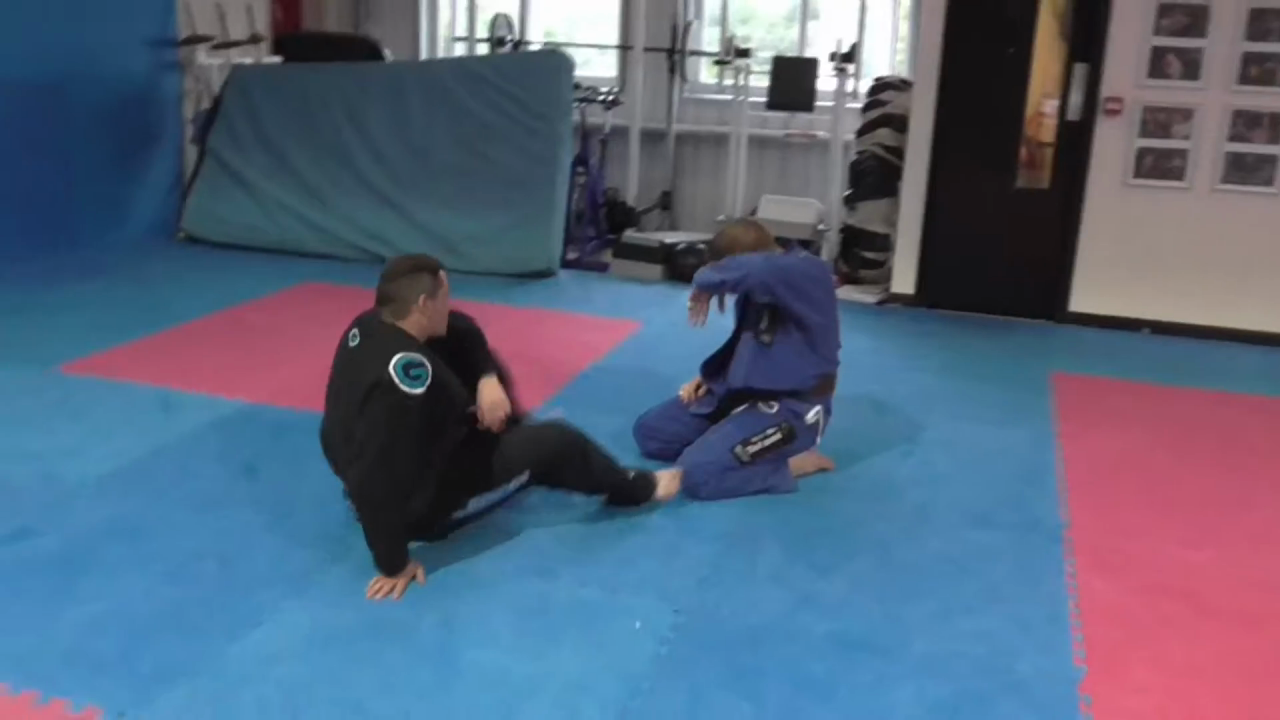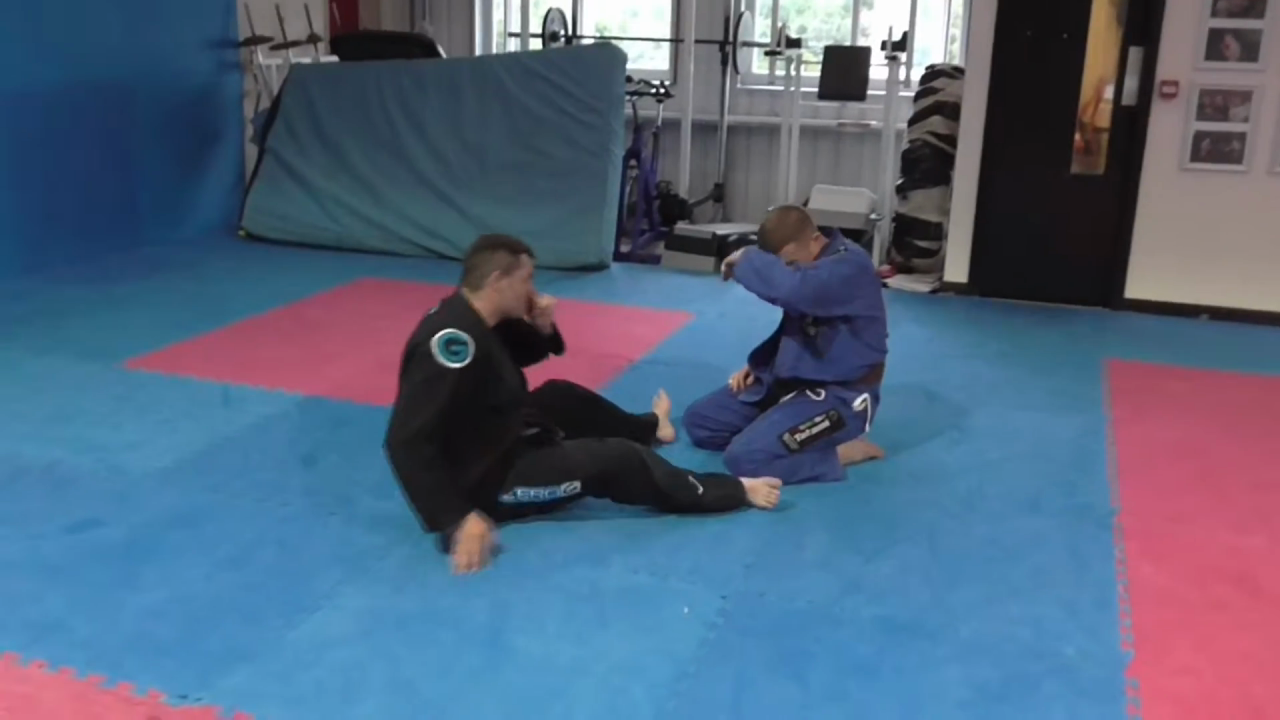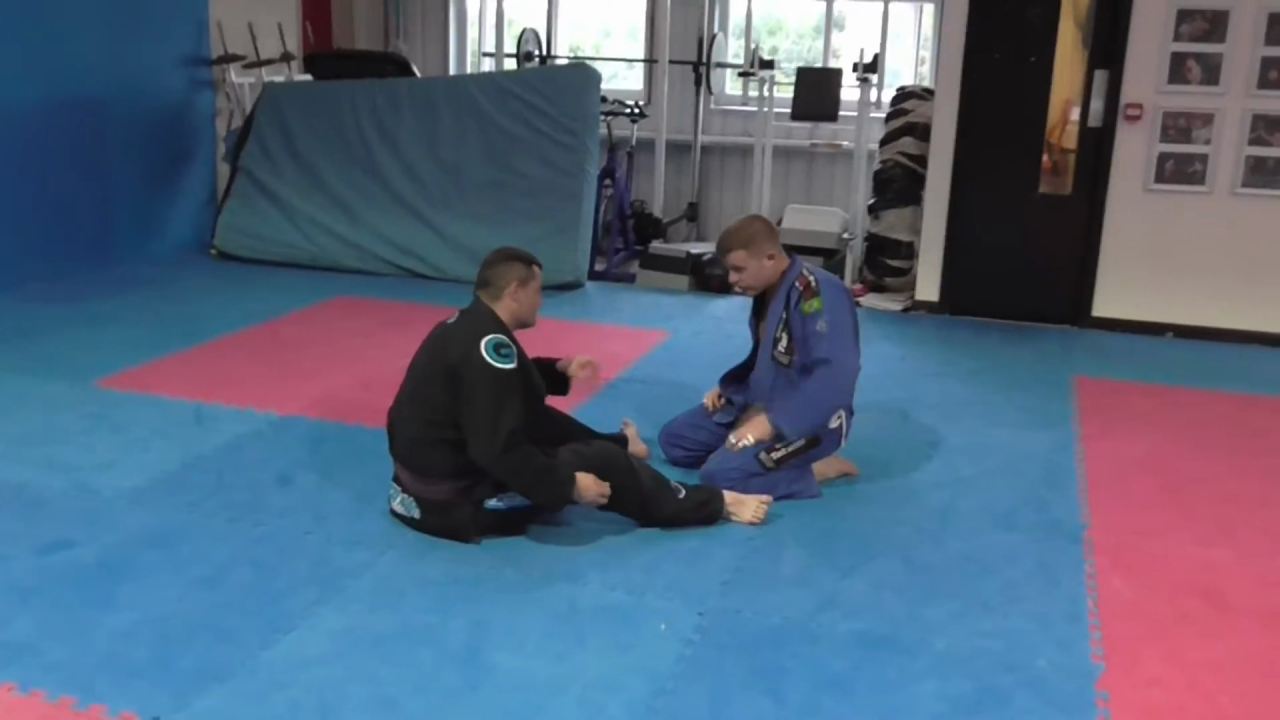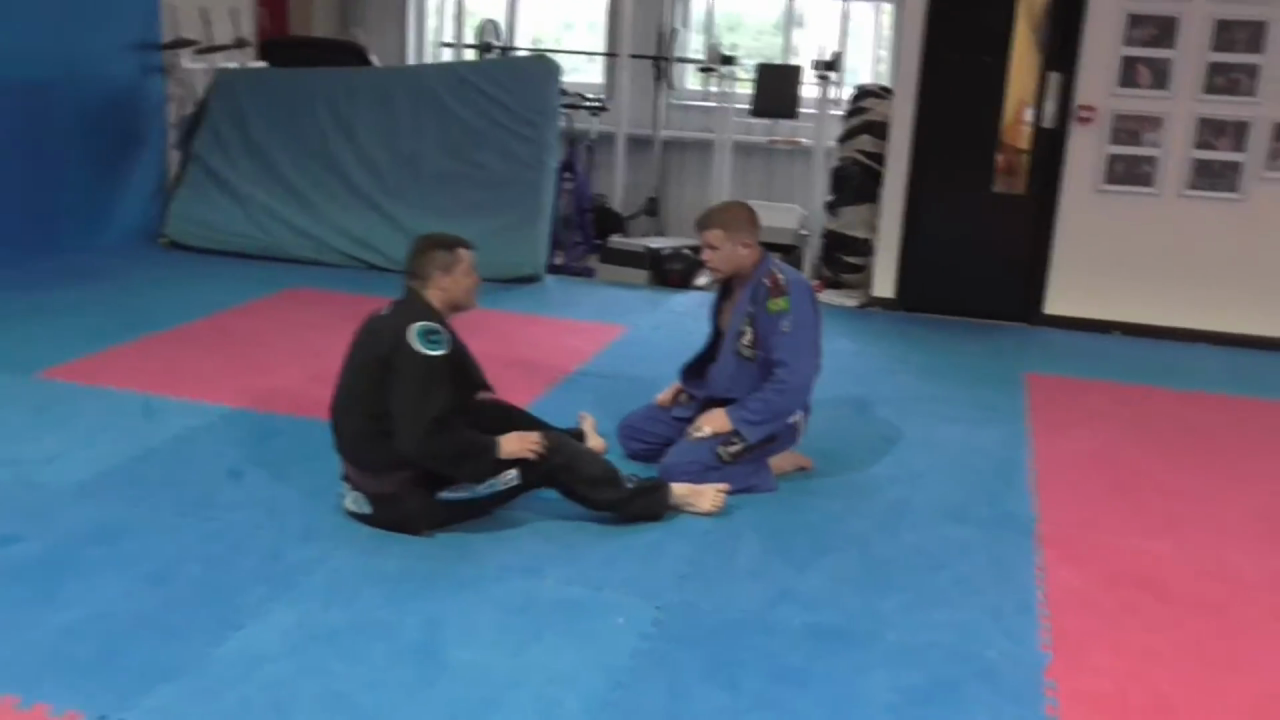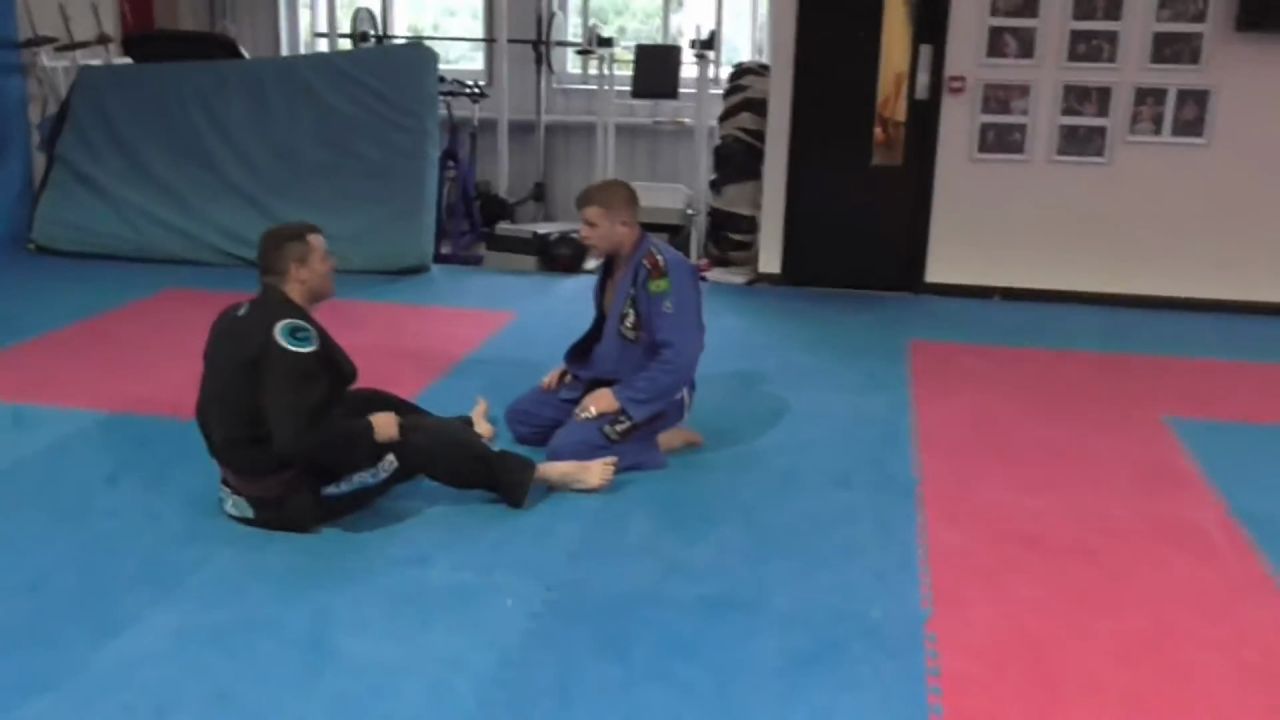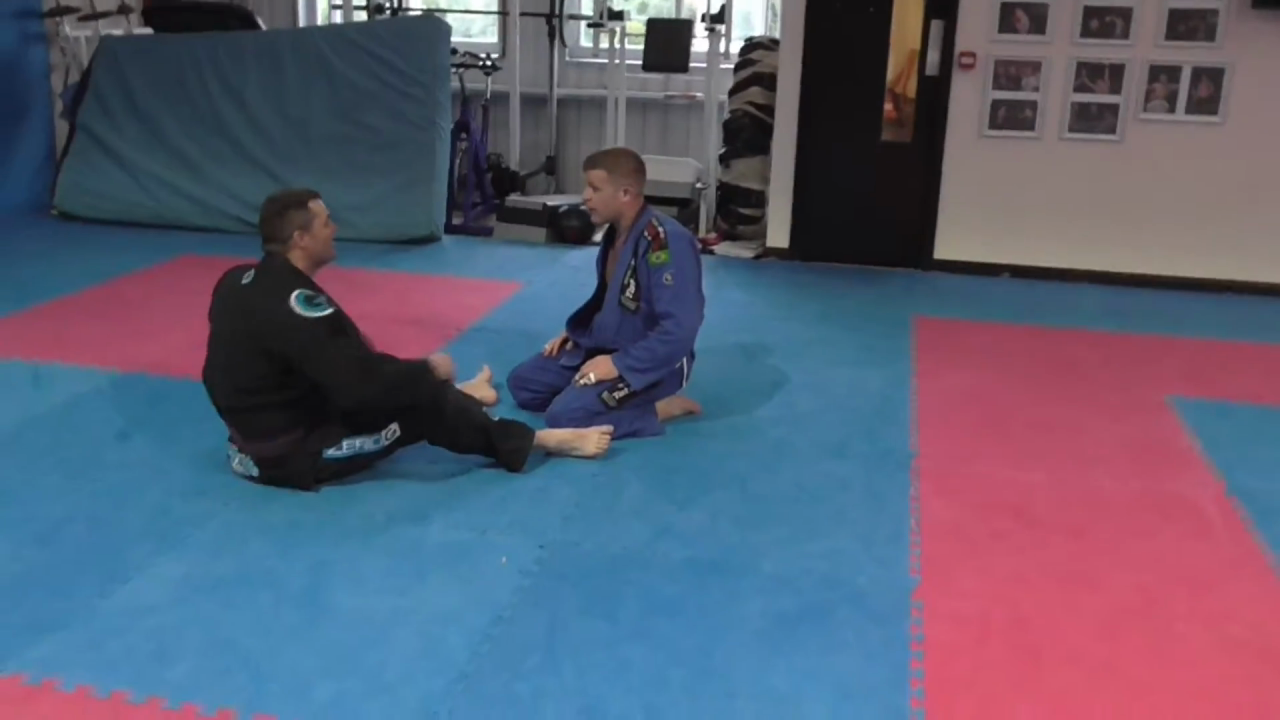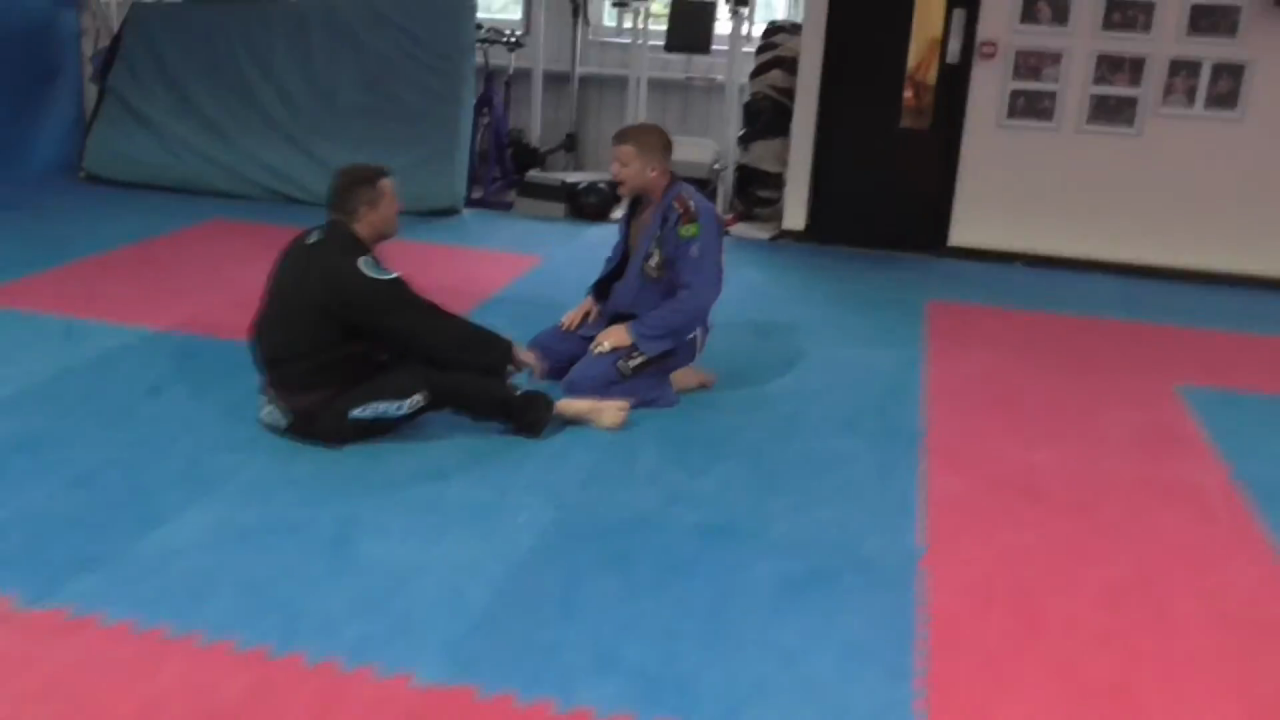
dt=0.5s
person 1, frame 1
left shoulder: (370, 326)
right shoulder: (407, 370)
left elbow: (462, 331)
right elbow: (375, 479)
left wrist: (488, 378)
right wrist: (393, 562)
right hip: (420, 503)
left knee: (482, 369)
right knee: (553, 444)
left ankle: (513, 432)
right ankle: (636, 488)
person 1, frame 2
left shoulder: (467, 310)
right shoulder: (453, 345)
left elbow: (522, 350)
right elbow: (407, 443)
left wrist: (542, 328)
right wrist: (456, 518)
right hip: (478, 481)
left knee: (560, 395)
right knee: (611, 460)
left ankle: (648, 426)
right ankle: (732, 492)
person 1, frame 3
left shoulder: (465, 325)
right shoulder: (491, 346)
right elbow: (499, 452)
left wrist: (558, 370)
right wrist: (569, 485)
left hip: (429, 471)
right hip: (456, 500)
left knee: (536, 420)
right knee: (599, 463)
left ankle: (619, 445)
right ankle: (714, 505)
person 1, frame 4
left shoulder: (394, 318)
right shoulder: (424, 335)
right elbow: (424, 441)
left wrist: (468, 395)
right wrist: (497, 449)
left hip: (375, 471)
right hip: (406, 493)
left knee: (486, 411)
right knee: (544, 454)
left ankle: (575, 441)
right ankle: (665, 496)
person 1, frame 5
left shoulder: (240, 316)
right shoulder: (289, 333)
right elbow: (303, 436)
right wrist: (371, 431)
left hip: (251, 469)
right hip: (287, 491)
left knee: (371, 404)
right knee: (421, 439)
left ankle: (464, 429)
right ankle: (539, 475)
person 1, frame 6
left shoulder: (238, 281)
right shoulder: (295, 302)
right elbow: (360, 385)
right wrist: (430, 370)
left hip: (256, 430)
right hip: (292, 451)
left knee: (378, 369)
right knee: (425, 407)
left ankle: (460, 396)
right ankle: (540, 440)
person 1, frame 7
left shoulder: (315, 244)
right shoulder: (353, 272)
right elbow: (431, 326)
right wrist: (509, 352)
left hip: (289, 391)
right hip: (318, 411)
left knee: (418, 346)
right knee: (442, 378)
left ankle: (484, 357)
right ankle: (554, 409)
person 2, frame 1
left shoulder: (810, 274)
right shoulder: (758, 284)
left elbow: (758, 269)
left wrist: (706, 281)
right wrist: (710, 375)
left hip: (790, 408)
right hip: (741, 392)
left knee: (696, 473)
right knee: (650, 431)
left ankle: (794, 463)
right ankle: (756, 449)
person 2, frame 2
left shoulder: (851, 267)
right shoulder: (804, 263)
left elbow: (791, 289)
left wrist: (747, 259)
right wrist: (758, 364)
left hip: (839, 396)
right hip: (792, 381)
left knee: (745, 459)
right knee: (699, 421)
left ankle: (843, 451)
right ankle: (805, 438)
person 2, frame 3
left shoulder: (820, 293)
right shoulder: (767, 291)
left elbow: (837, 375)
left wrist: (776, 420)
right wrist: (729, 386)
left hip: (806, 419)
right hip: (761, 404)
left knee: (720, 475)
right knee: (674, 439)
left ankle: (818, 468)
right ankle: (781, 456)
person 2, frame 4
left shoulder: (787, 292)
right shoulder: (731, 281)
left elbow: (794, 380)
left wrist: (735, 417)
right wrist: (687, 381)
left hip: (763, 415)
right hip: (717, 398)
left knee: (678, 468)
right knee: (633, 432)
left ankle: (774, 462)
right ankle: (738, 451)
person 2, frame 5
left shoulder: (667, 270)
right shoulder: (614, 262)
left elbow: (680, 358)
left wrist: (621, 396)
right wrist: (572, 363)
left hip: (649, 394)
right hip: (603, 379)
left knee: (567, 450)
right knee: (521, 416)
left ankle: (662, 439)
right ankle: (624, 430)
person 2, frame 6
left shoulder: (667, 242)
right shoulder: (616, 232)
left elbow: (679, 329)
left wrist: (619, 364)
right wrist: (575, 331)
left hip: (648, 364)
left knee: (565, 416)
right knee: (522, 382)
left ankle: (661, 407)
right ankle: (627, 398)
person 2, frame 7
left shoulder: (692, 213)
right shoulder: (639, 201)
left elbow: (697, 298)
left wrist: (635, 332)
right wrist: (595, 297)
left hip: (665, 333)
right hip: (621, 316)
left knee: (582, 383)
right knee: (543, 351)
left ankle: (675, 379)
